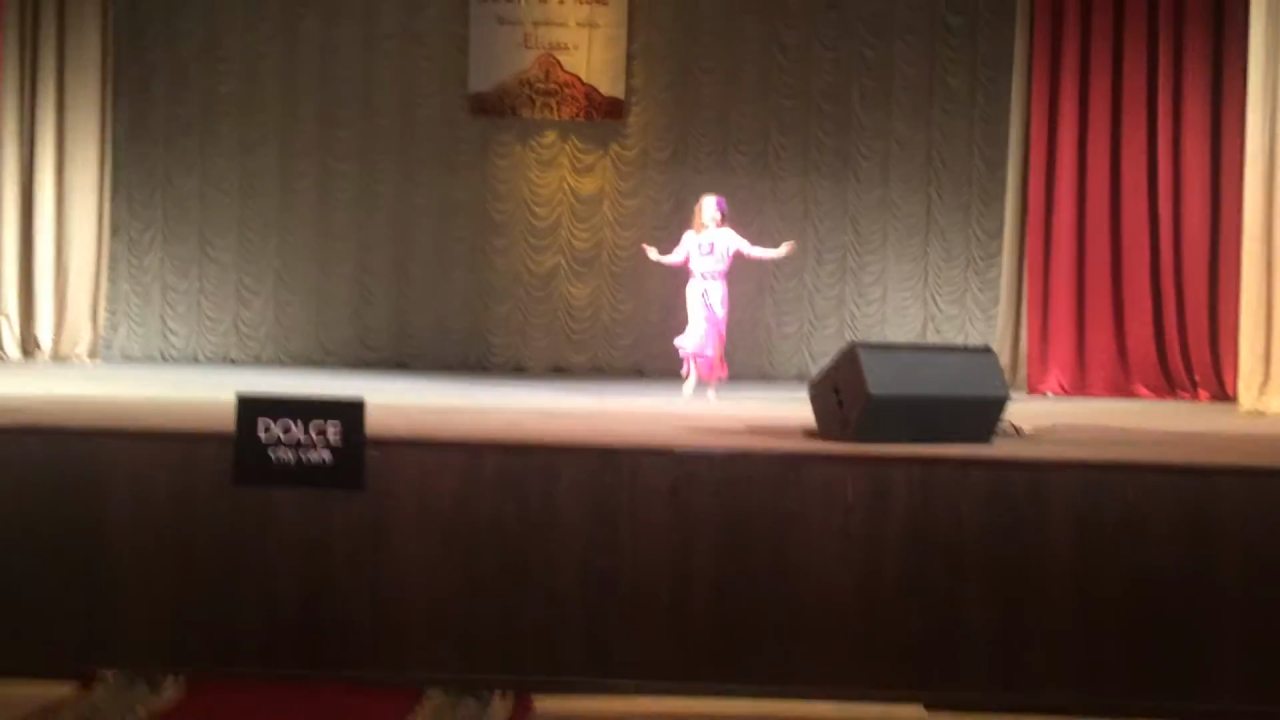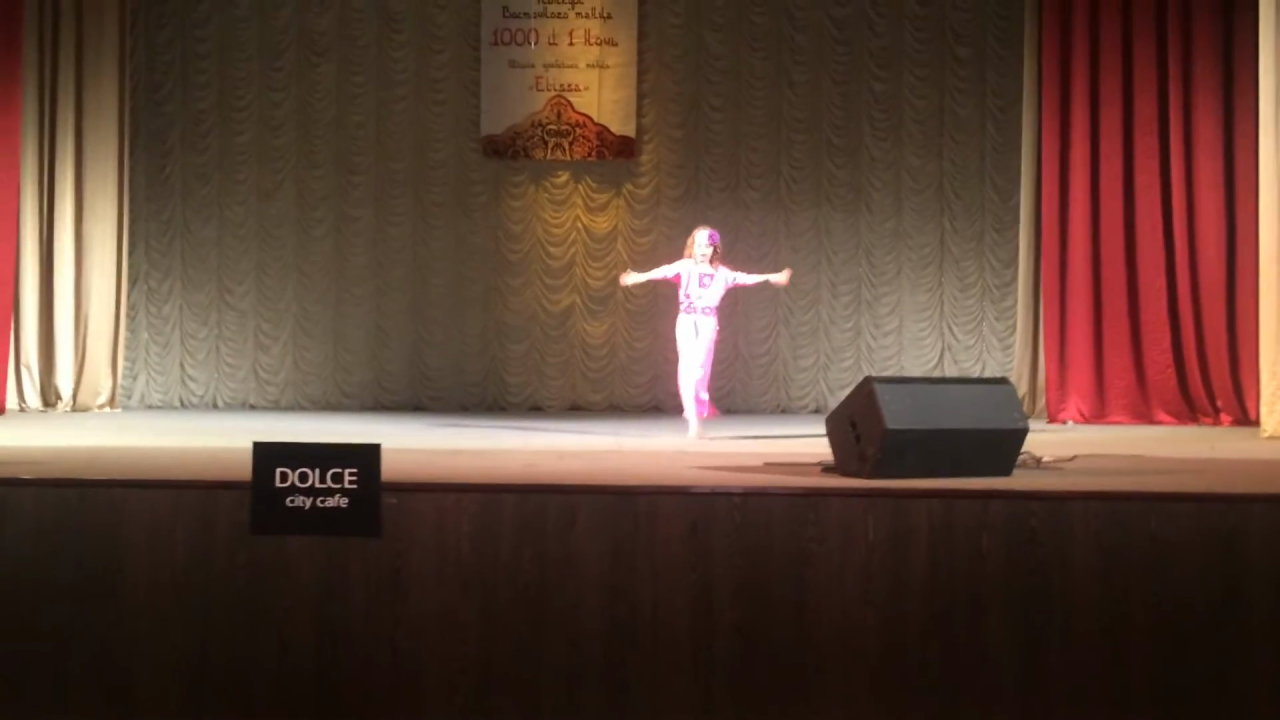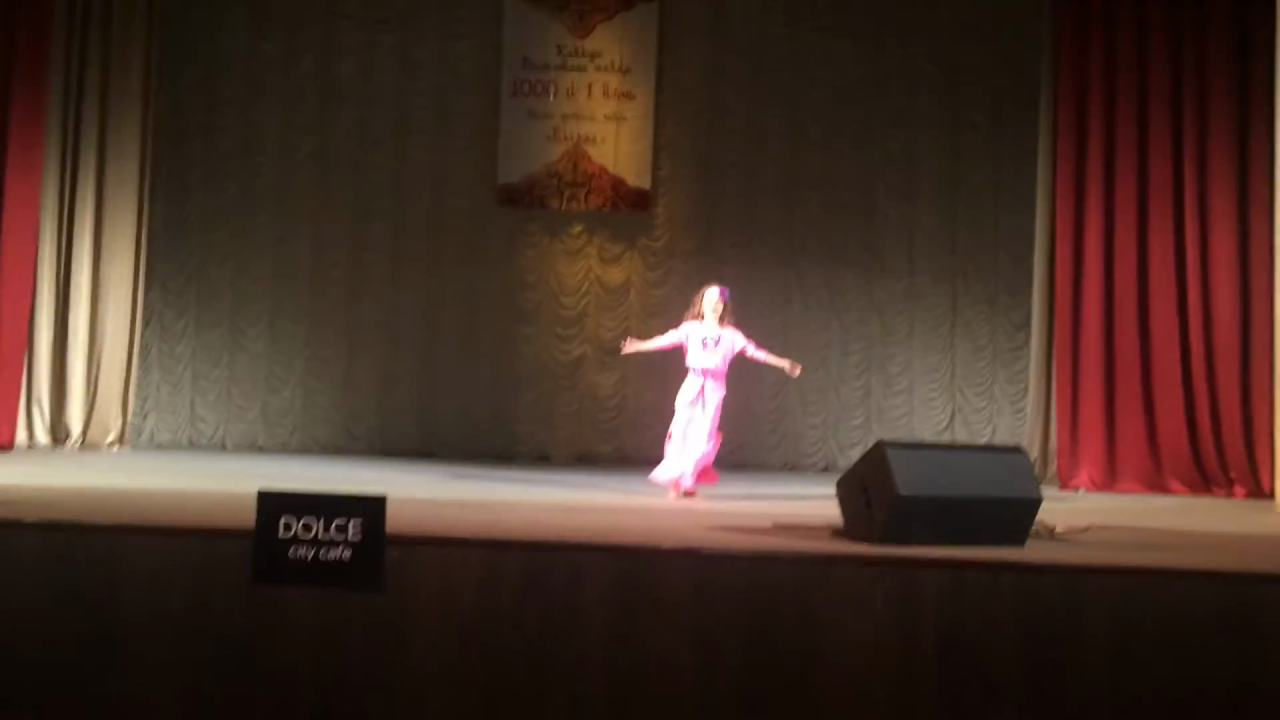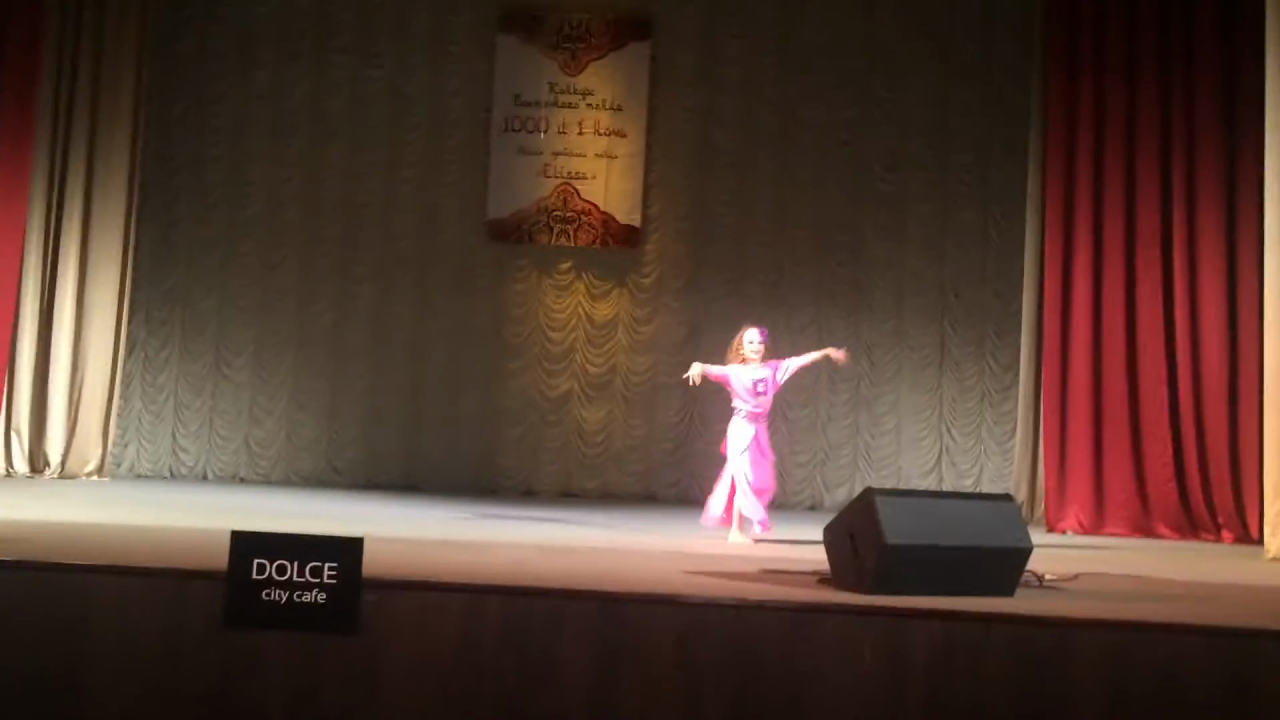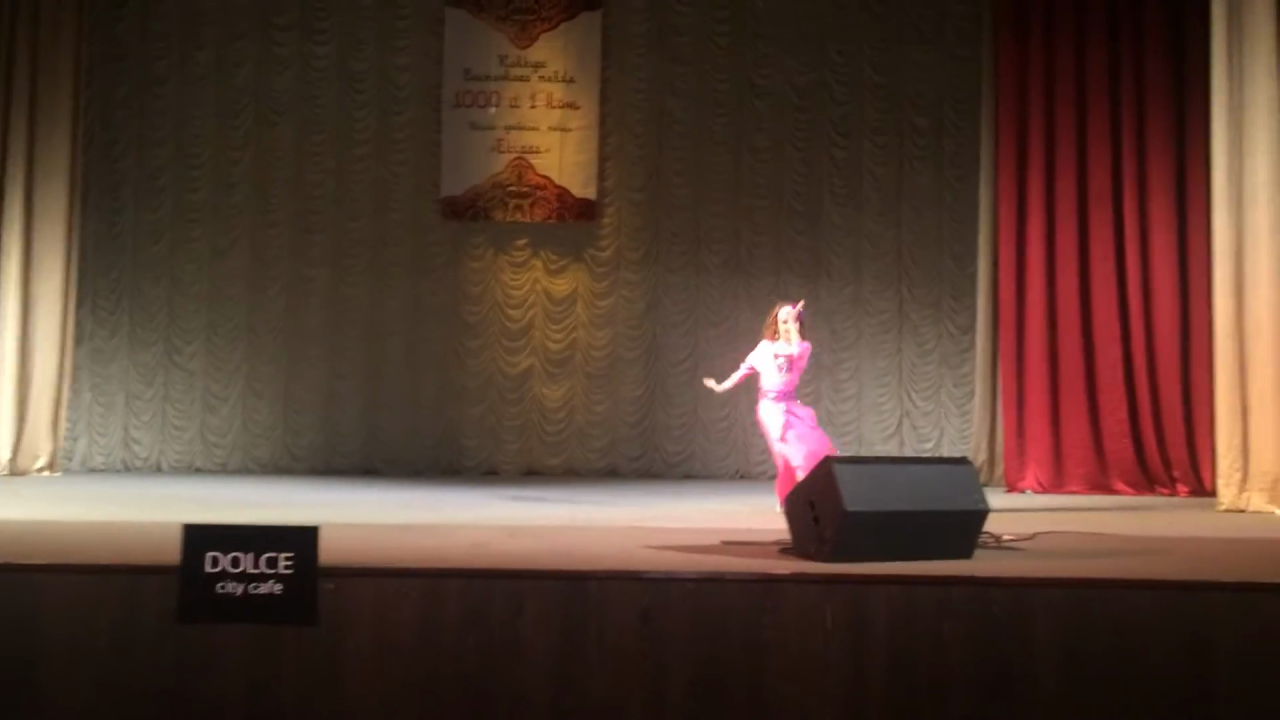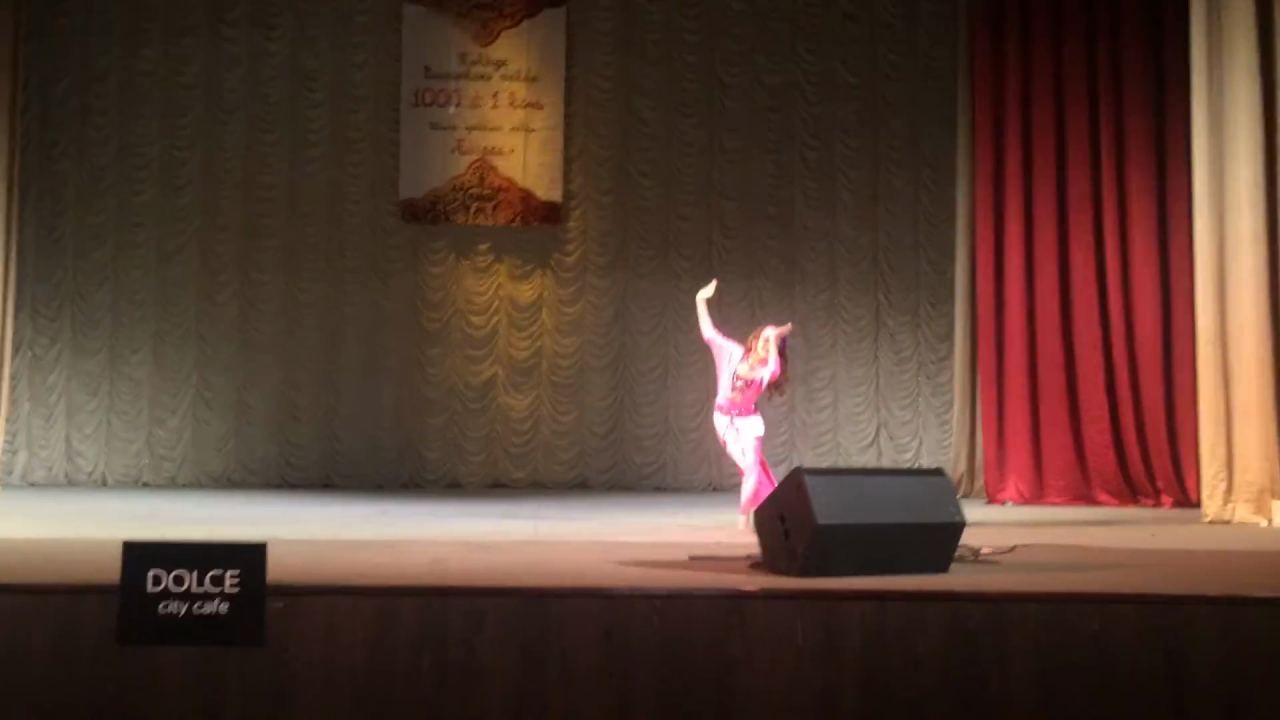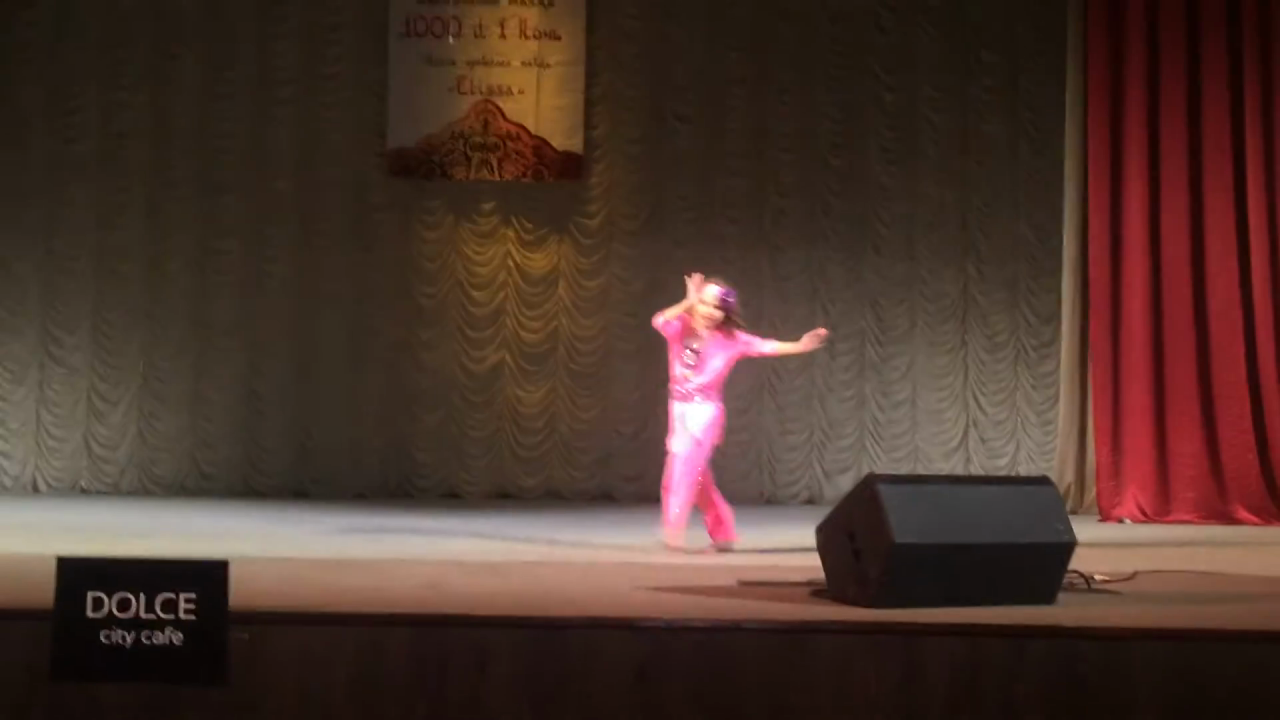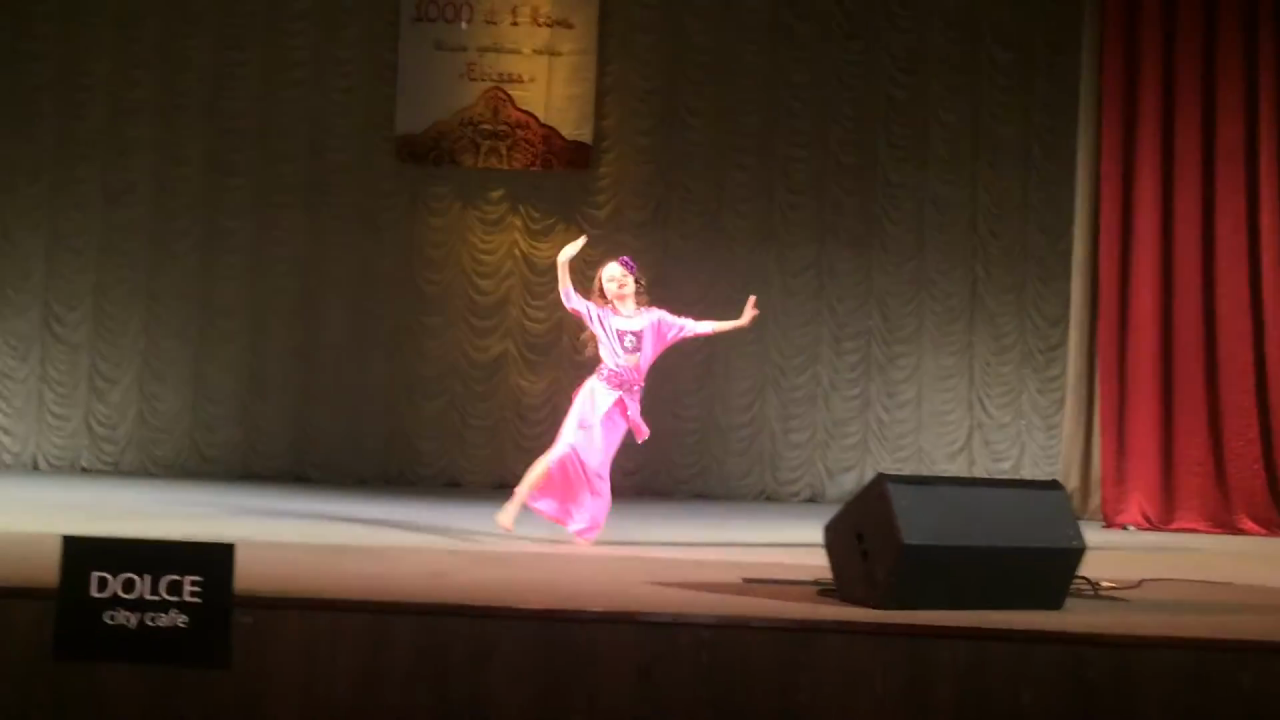
dt=0.5s
person 1, frame 1
left shoulder: (727, 235)
right shoulder: (691, 237)
left elbow: (750, 250)
right elbow: (678, 257)
left wrist: (777, 252)
right wrist: (658, 257)
left hip: (717, 289)
right hip: (696, 289)
left knee: (715, 336)
right knee: (699, 330)
left ankle: (711, 385)
right ankle: (692, 375)
person 1, frame 2
left shoulder: (721, 272)
right shoulder: (684, 266)
left elbow: (745, 278)
right elbow: (660, 273)
left wrist: (772, 277)
right wrist: (636, 277)
left hip: (707, 323)
right hip: (687, 322)
left knee: (697, 367)
right knee: (688, 367)
left ankle: (695, 418)
right ankle: (693, 418)
person 1, frame 3
left shoulder: (730, 334)
right shoulder: (689, 328)
left elbow: (753, 351)
right elbow: (667, 340)
left wrist: (782, 363)
right wrist: (639, 345)
left hip: (715, 388)
right hip: (693, 384)
left knee: (703, 436)
right knee: (681, 430)
left ankle: (688, 482)
right ankle: (674, 480)
person 1, frame 4
left shoulder: (773, 368)
right shoulder: (736, 370)
left elbow: (800, 361)
right elbow: (715, 371)
left wrist: (826, 352)
right wrist: (699, 368)
left hip: (761, 429)
right hip: (742, 427)
left knee: (764, 479)
right knee: (745, 478)
right ankle: (735, 530)
person 1, frame 5
left shoulder: (802, 347)
right shoulder: (765, 347)
left elbow: (798, 351)
right elbow: (745, 369)
left wrist: (796, 319)
right wrist: (722, 386)
left hip: (791, 406)
right hip: (771, 407)
left knee: (816, 445)
right knee: (793, 453)
person 1, frame 6
left shoulder: (766, 371)
right shoulder: (733, 353)
left elbow: (775, 368)
right elbow: (708, 331)
left wrist: (776, 339)
right wrist: (701, 300)
left hip: (747, 420)
right hip: (724, 418)
left knee: (751, 462)
right knee: (747, 463)
left ankle: (746, 514)
person 1, frame 7
left shoulder: (729, 338)
right shoulder: (681, 327)
left elbow: (765, 345)
right elbow: (660, 321)
left wrist: (800, 345)
right wrist: (689, 302)
left hip: (706, 409)
right hip: (680, 408)
left knee: (684, 458)
right knee: (694, 472)
left ankle: (676, 523)
right ankle: (723, 536)
person 1, frame 8
left shoulder: (655, 318)
right shoulder: (601, 315)
left elbow: (695, 327)
right elbow: (570, 300)
left wrist: (737, 322)
right wrist: (563, 261)
left hip: (626, 400)
right hip: (597, 392)
left knee: (596, 464)
right knee: (565, 450)
left ankle: (583, 526)
right ankle: (514, 504)
